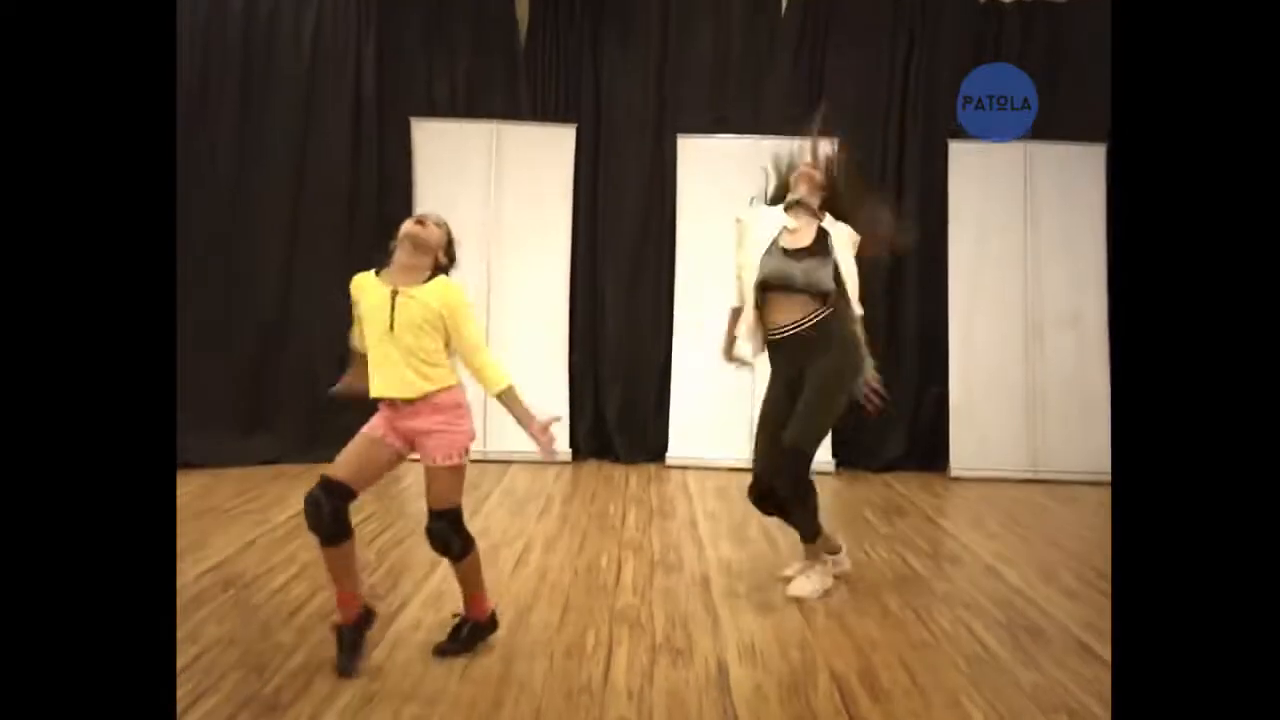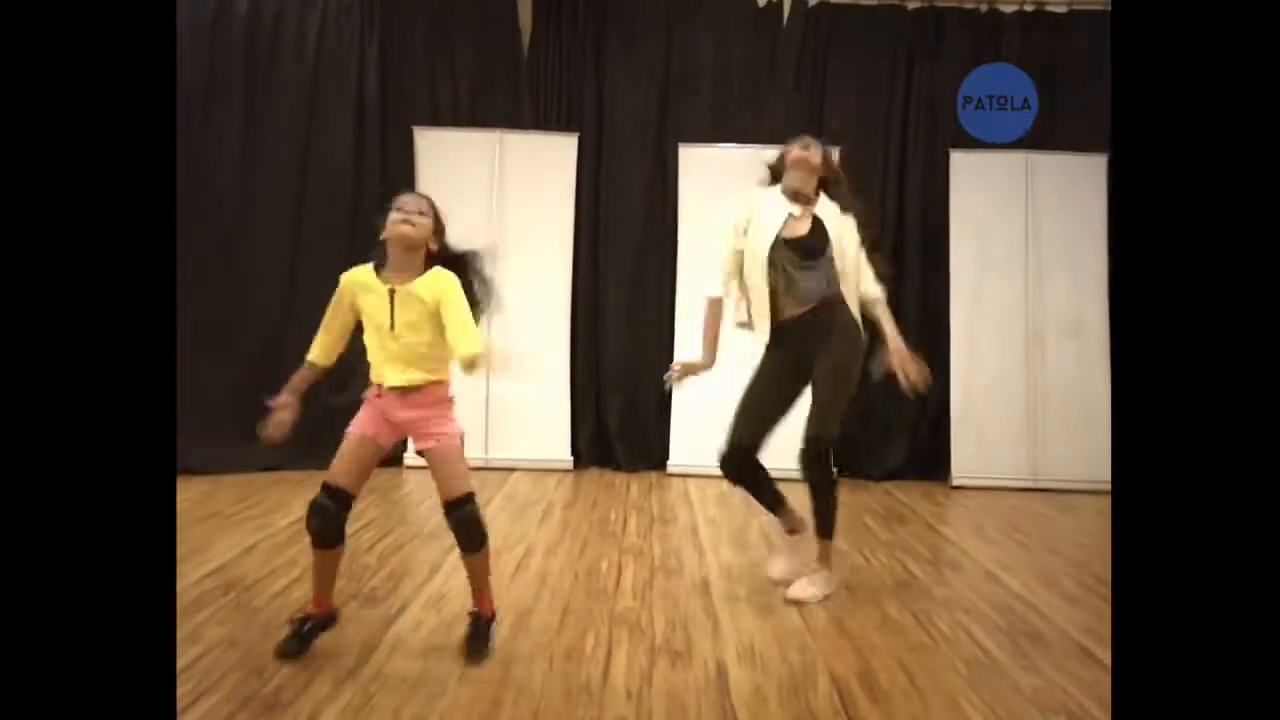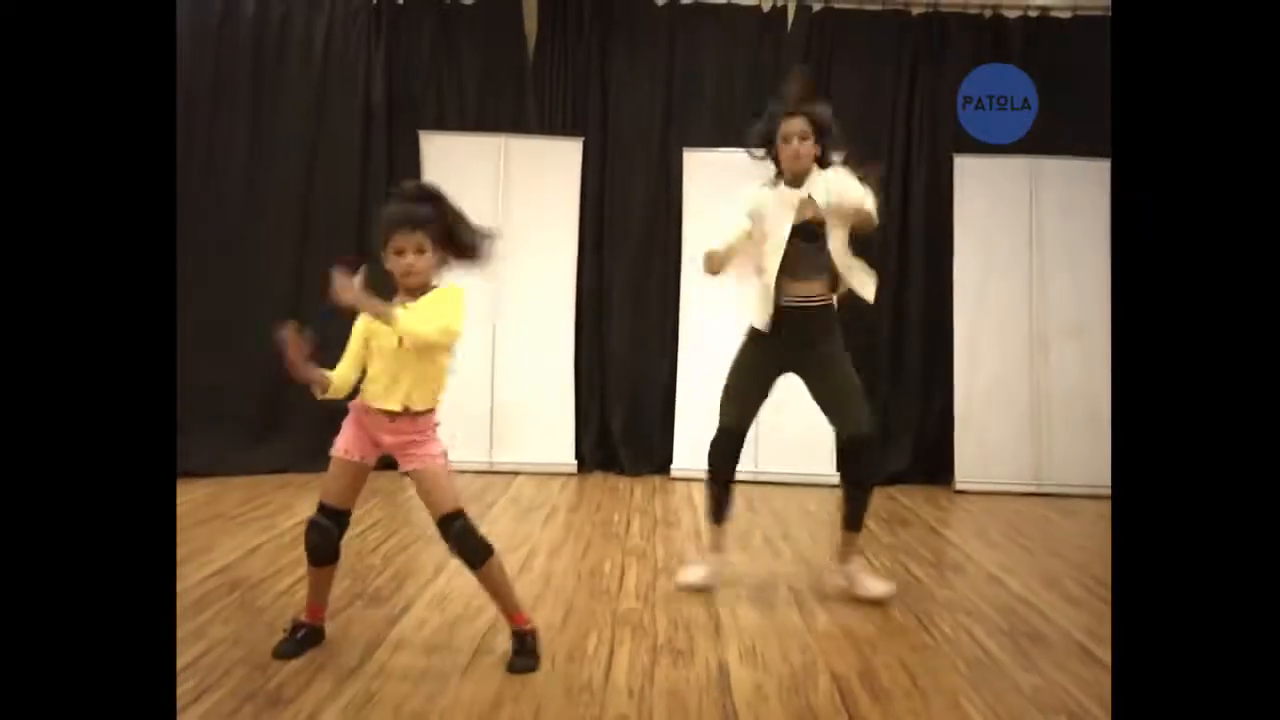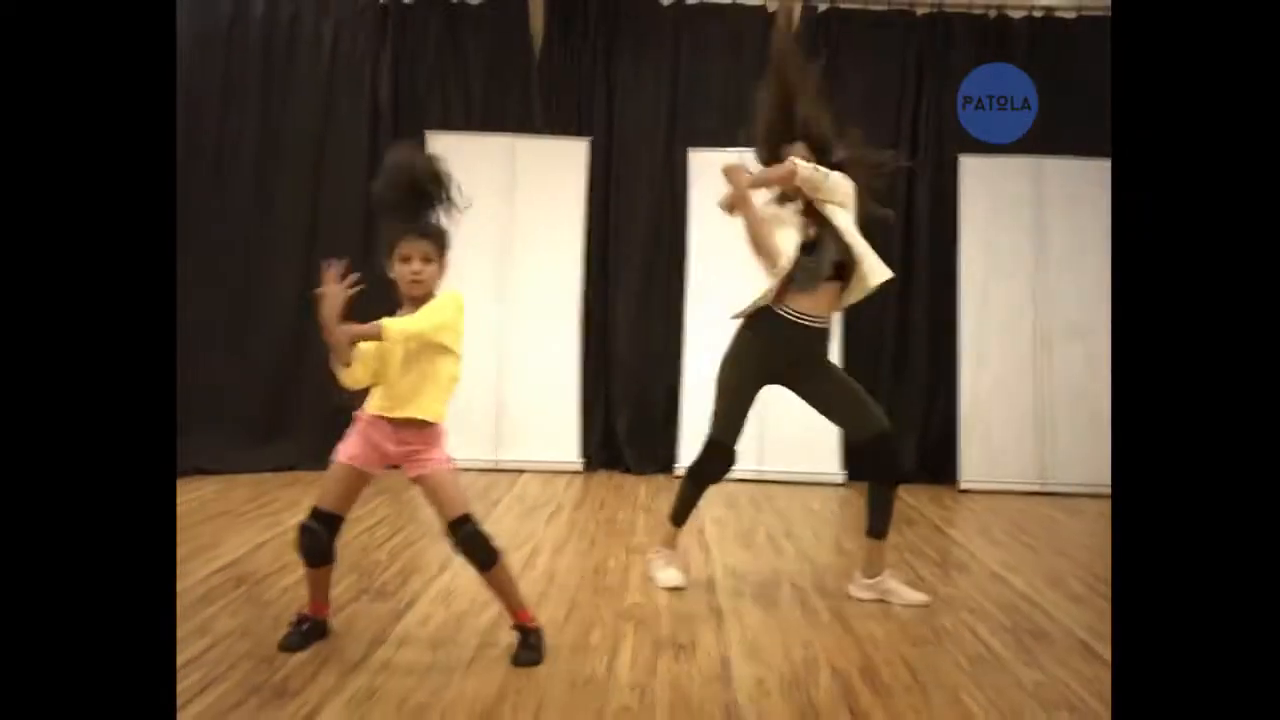
dt=0.1s
person 1, frame 1
left shoulder: (839, 236)
right shoulder: (755, 224)
right elbow: (742, 291)
left wrist: (864, 360)
right wrist: (730, 340)
left hip: (830, 351)
right hip: (785, 362)
left knee: (791, 462)
right knee: (763, 487)
left ankle: (817, 559)
right ankle: (828, 548)
person 1, frame 2
left shoulder: (837, 218)
right shoulder: (755, 211)
left elbow: (867, 286)
right elbow: (723, 283)
left wrist: (895, 344)
right wrist: (708, 352)
left hip: (835, 342)
right hip: (786, 347)
left knee: (815, 452)
right knee: (735, 457)
left ankle: (823, 563)
right ankle: (793, 531)
person 1, frame 3
left shoulder: (836, 183)
right shoulder: (765, 203)
left elbow: (865, 214)
right elbow: (730, 254)
left wrist: (833, 208)
right wrist: (719, 257)
left hip: (820, 334)
right hip: (770, 332)
left knee: (862, 443)
right knee: (728, 439)
left ankle: (850, 558)
right ankle: (711, 551)
person 1, frame 4
left shoulder: (840, 188)
right shoulder: (777, 213)
left elbow: (801, 170)
right elbow: (769, 255)
left wrist: (743, 190)
right wrist: (742, 194)
left hip: (810, 357)
right hip: (762, 341)
left knee: (885, 446)
right knee: (719, 452)
left ankle: (872, 573)
right ankle: (668, 548)
person 2, frame 1
left shoulder: (446, 293)
right shoulder: (361, 285)
left elbow: (485, 365)
left wrist: (529, 424)
right wrist: (356, 375)
left hip: (442, 415)
right hip: (391, 416)
left knee: (444, 529)
right knee: (323, 501)
left ankle: (479, 615)
right ankle: (352, 613)
person 2, frame 2
left shoulder: (443, 283)
right shoulder: (355, 282)
left elbow: (468, 348)
right elbow: (326, 344)
left wrist: (469, 356)
right wrist: (288, 399)
left hip: (431, 406)
right hip: (379, 403)
left knee: (462, 514)
right knee: (326, 509)
left ankle: (482, 612)
right ankle: (319, 611)
person 2, frame 3
left shoulder: (448, 300)
right shoulder: (369, 319)
left elbow: (421, 332)
right elbow: (338, 384)
left wrist: (360, 302)
right wrist: (303, 369)
left hip: (417, 428)
right hip: (366, 421)
left knee: (459, 532)
right knee: (324, 528)
left ankle: (522, 631)
right ankle: (311, 623)
person 2, frame 4
left shoulder: (449, 306)
right shoulder: (373, 328)
left elbow: (405, 330)
right elbow: (352, 377)
left wrist: (346, 327)
right wrist: (330, 323)
left hip: (422, 439)
right hip: (371, 434)
left knee: (469, 539)
right knee: (315, 531)
left ankle: (527, 626)
right ankle: (314, 617)
